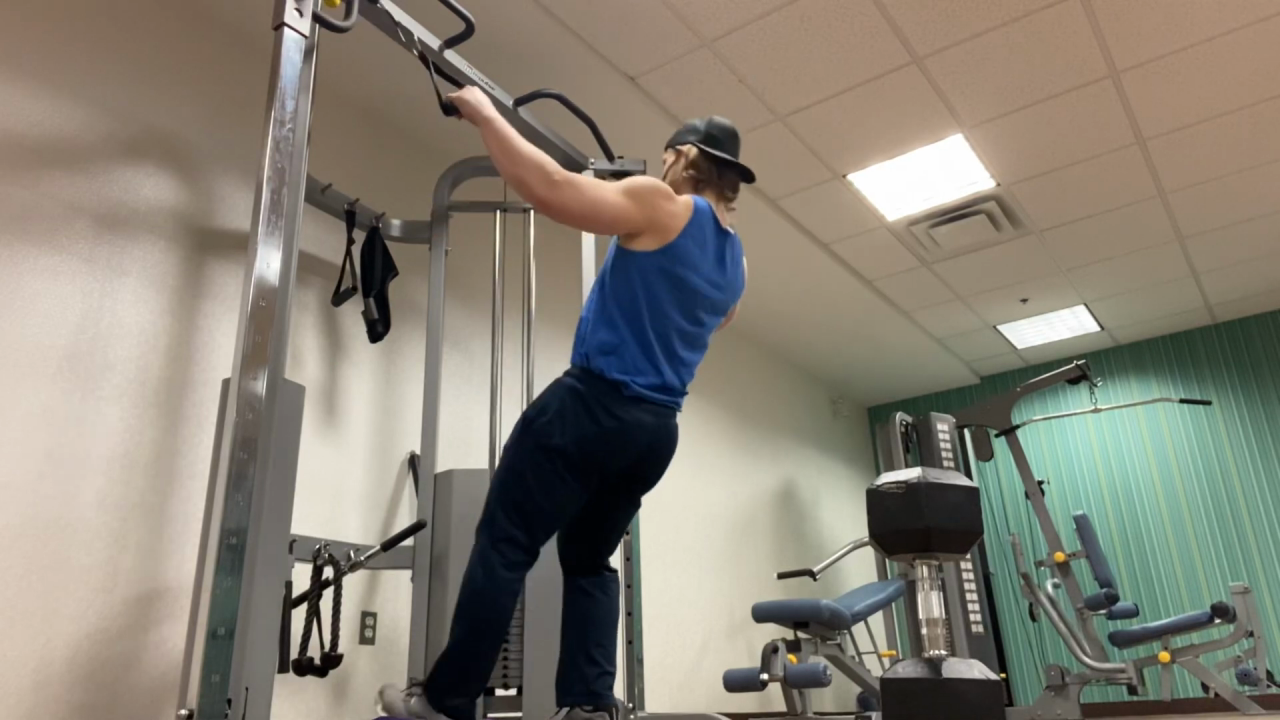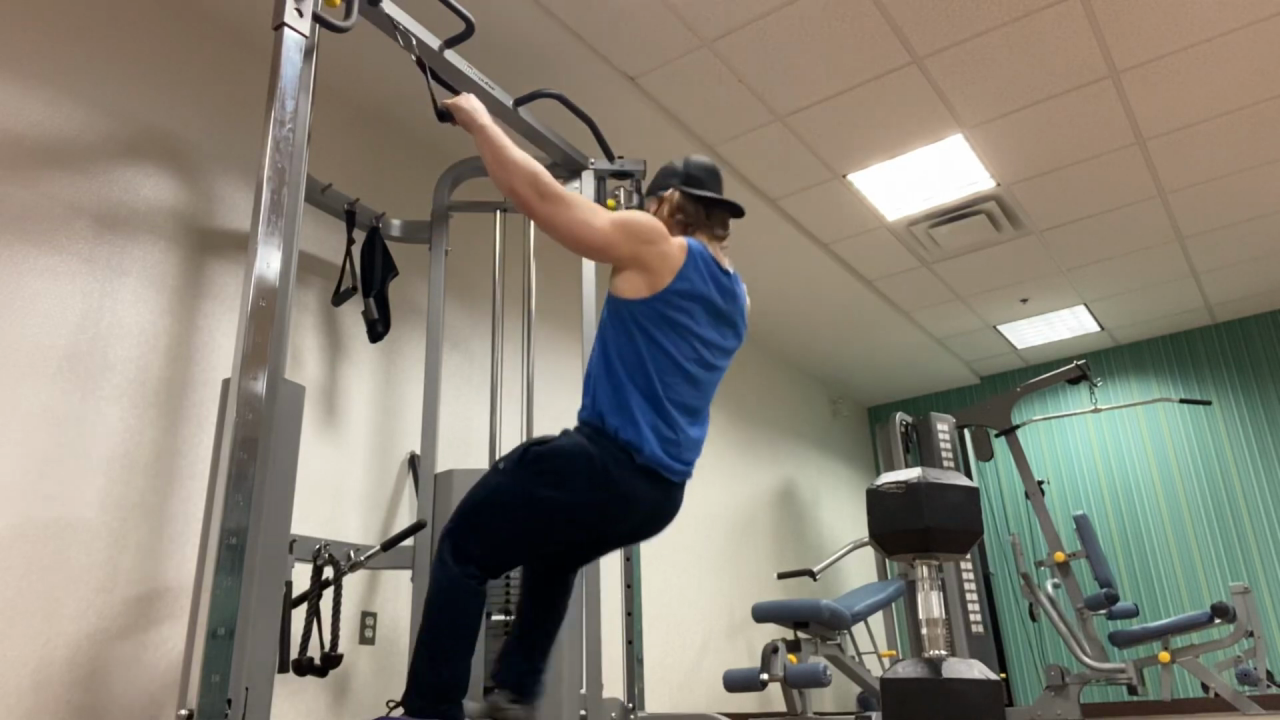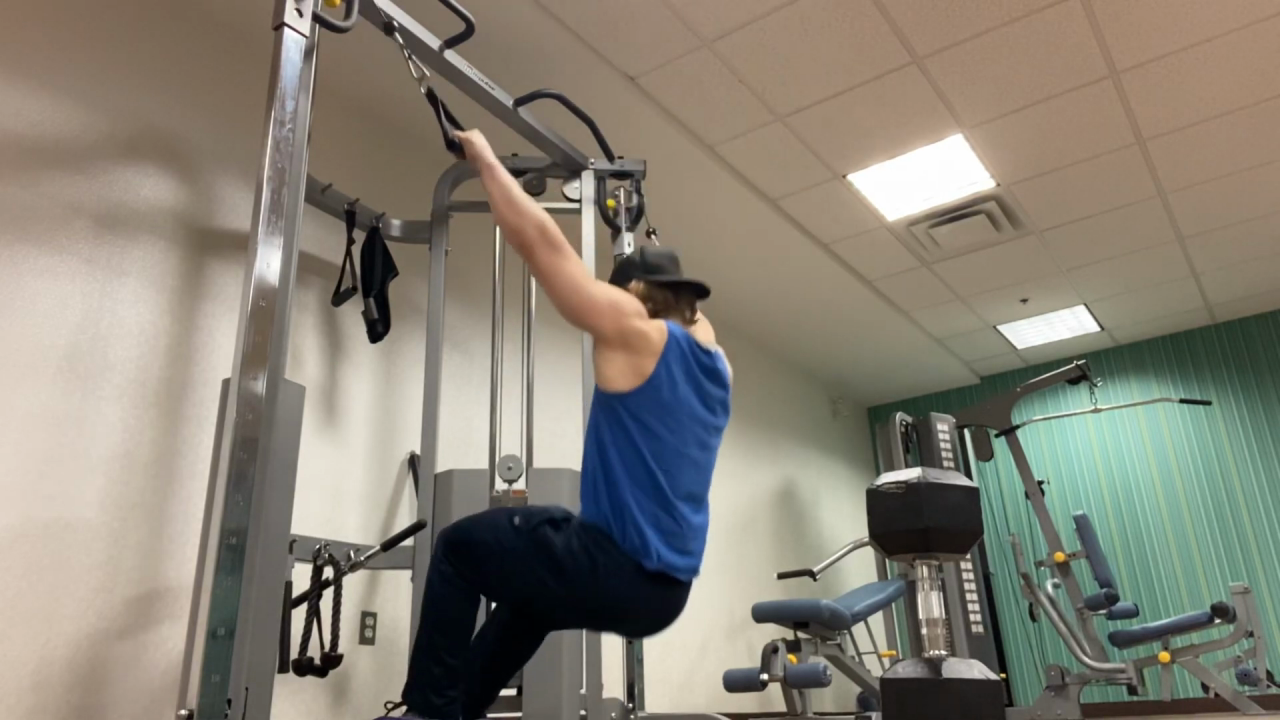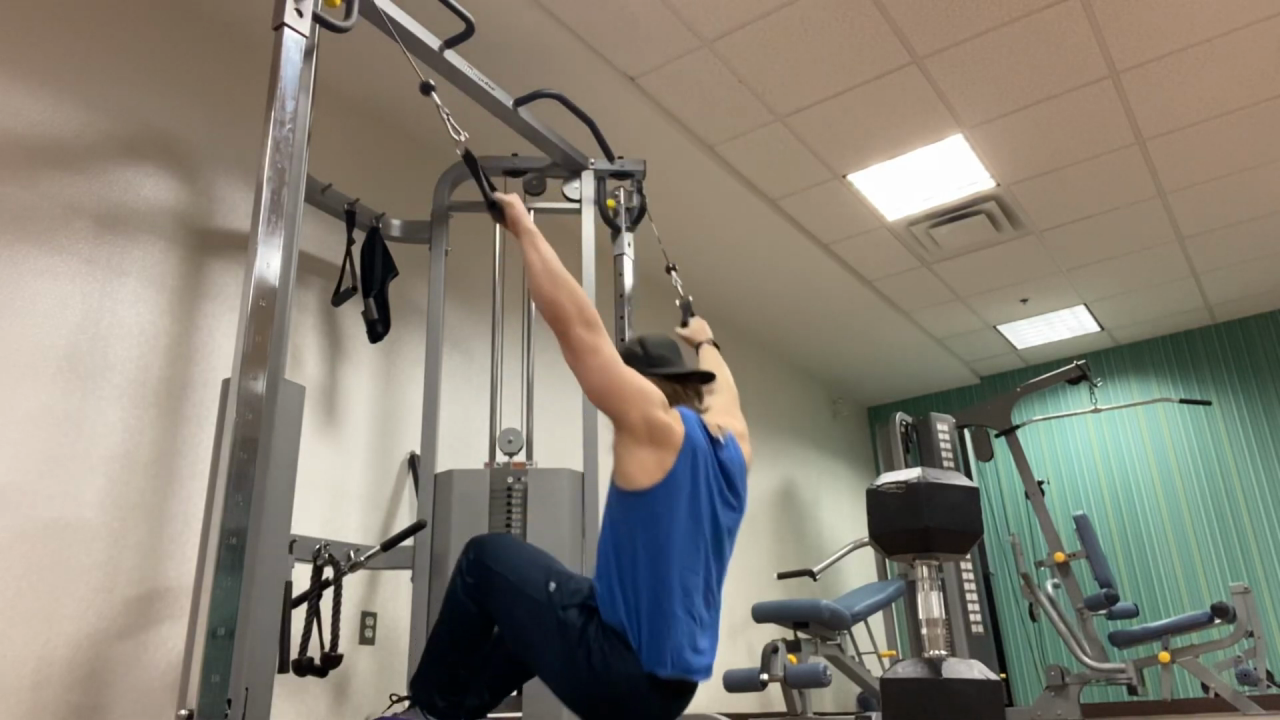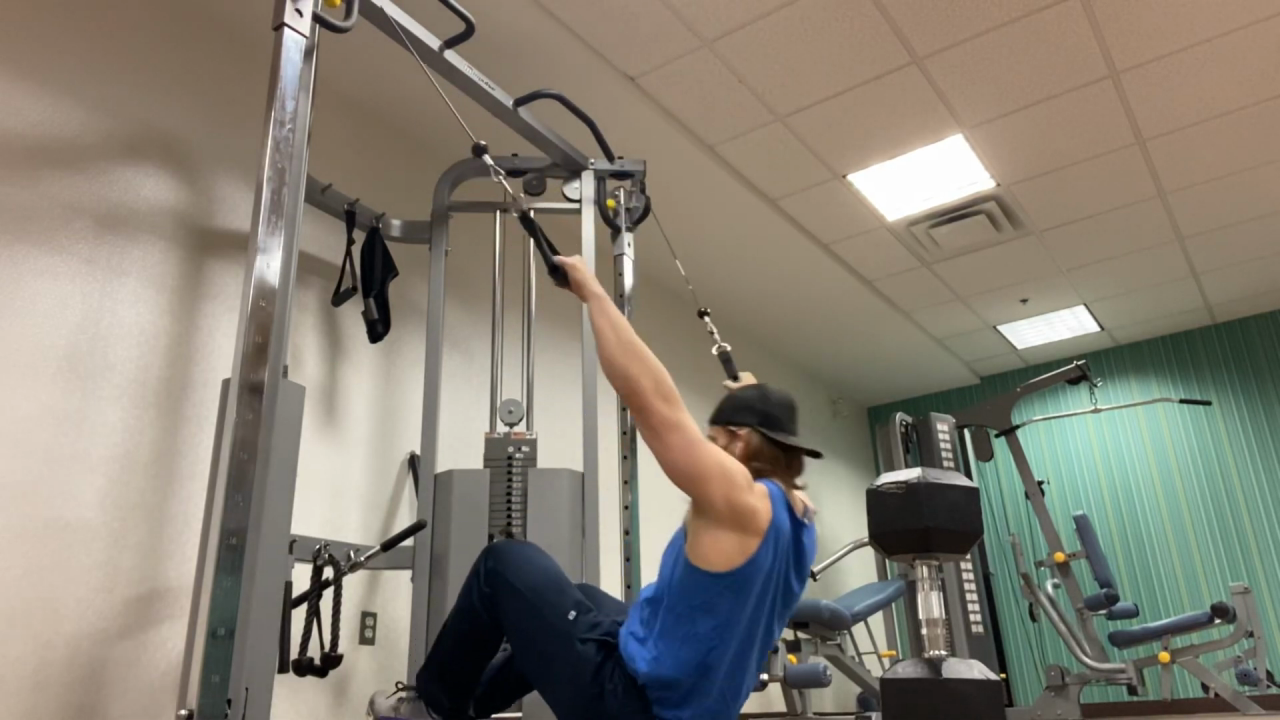
dt=0.3s
person 1, frame 1
left shoulder: (660, 205)
right shoulder: (734, 258)
left elbow: (549, 189)
left wrist: (485, 114)
left hip: (594, 405)
right hip: (655, 428)
left knee: (504, 543)
right knee: (589, 559)
person 1, frame 2
left shoulder: (654, 249)
right shoulder: (736, 294)
left elbow: (540, 196)
left wrist: (478, 120)
left hip: (607, 464)
right hip: (660, 493)
left knee: (464, 550)
right knee: (551, 549)
person 1, frame 3
left shoulder: (634, 334)
right shoulder: (716, 366)
left elbow: (541, 243)
left wrist: (485, 159)
right wrist: (671, 281)
left hip: (610, 565)
right hip: (661, 591)
left knee: (460, 550)
right knee: (534, 584)
person 1, frame 4
left shoulder: (660, 428)
right shoulder: (729, 441)
left elbow: (577, 326)
right elbow: (723, 392)
left wrist: (524, 228)
right wrist: (703, 343)
left hip: (624, 672)
left knee: (488, 557)
right knee: (549, 594)
person 1, frame 5
left shoulder: (741, 503)
right shoulder: (798, 516)
left elbow: (651, 398)
right elbow: (770, 436)
left wrist: (592, 291)
right wrist: (749, 394)
left knee: (506, 564)
right knee: (578, 601)
